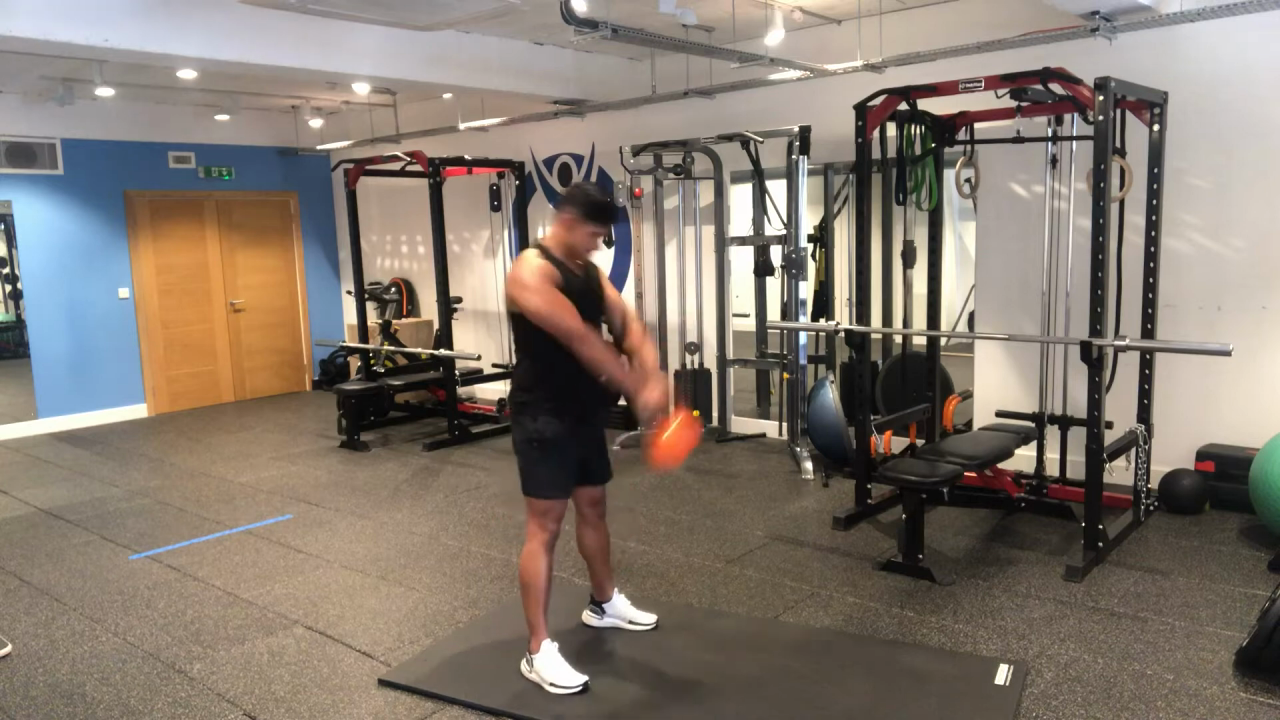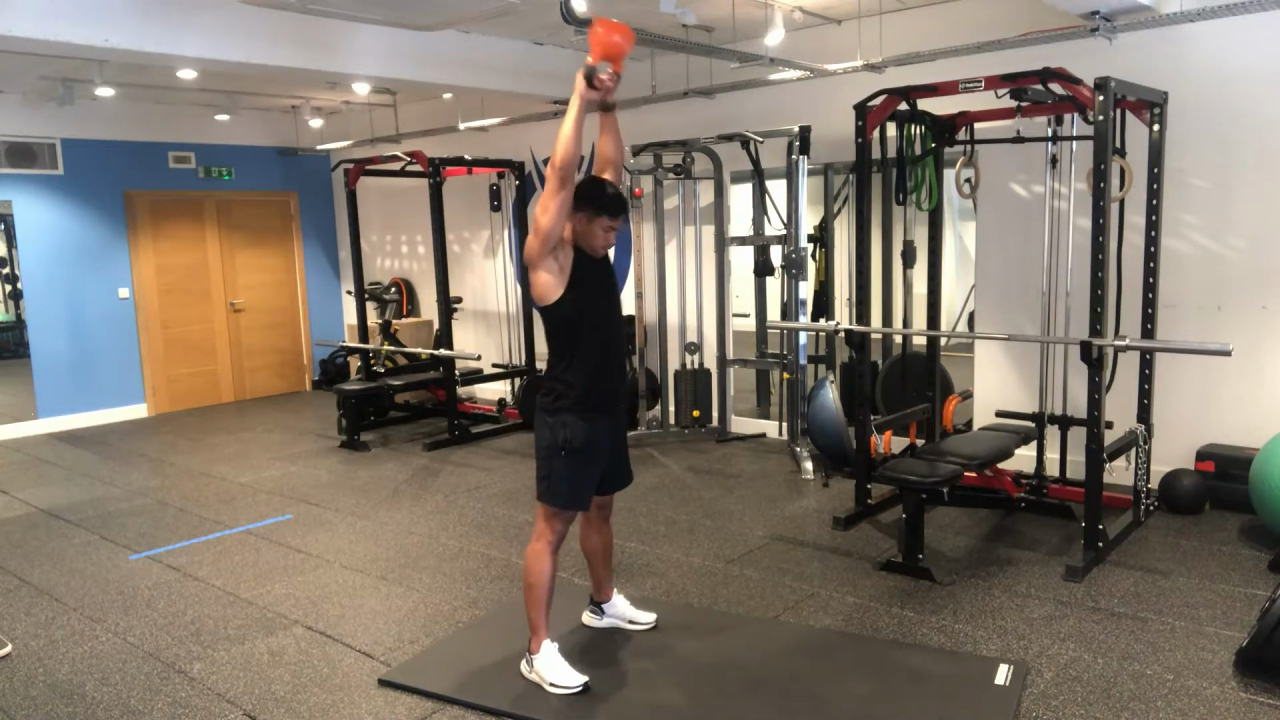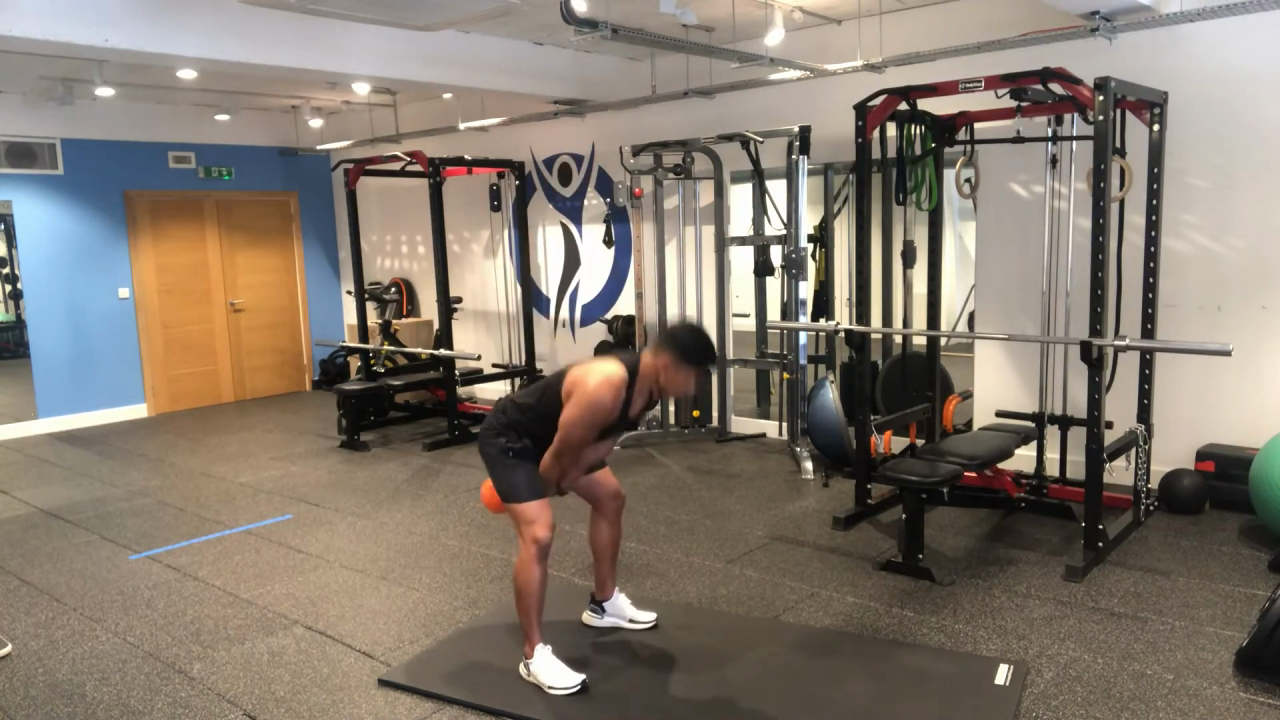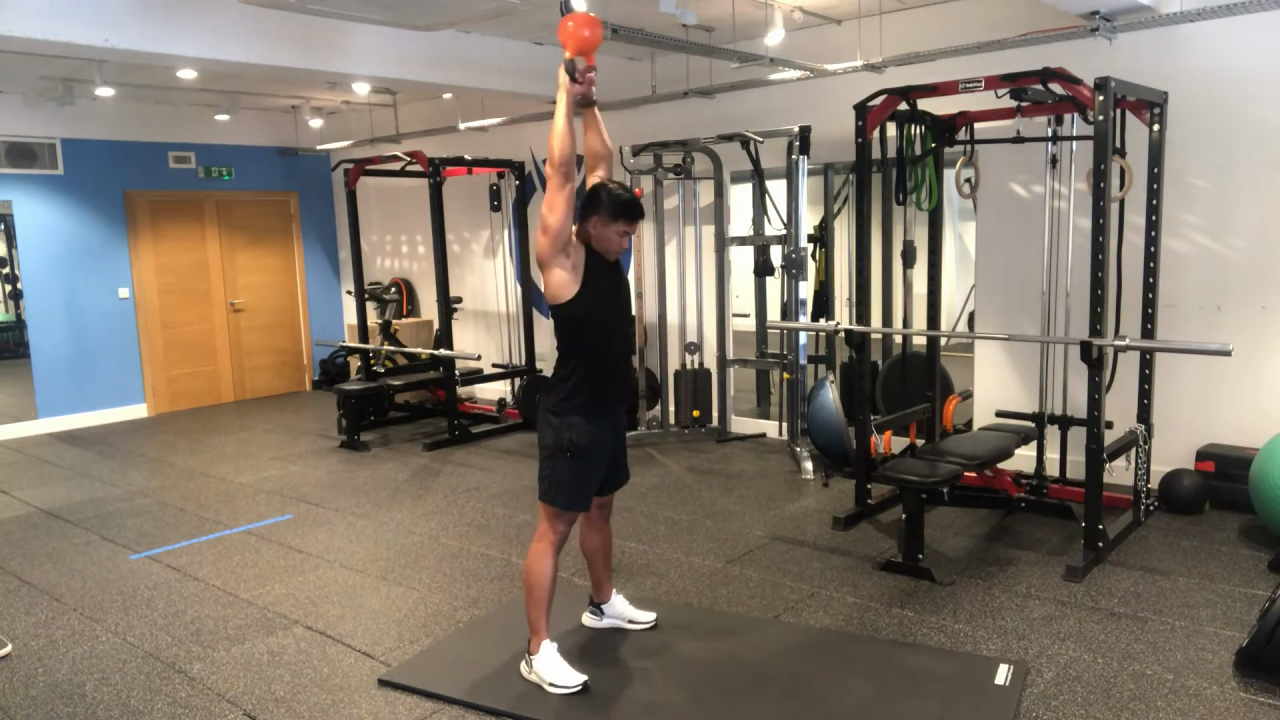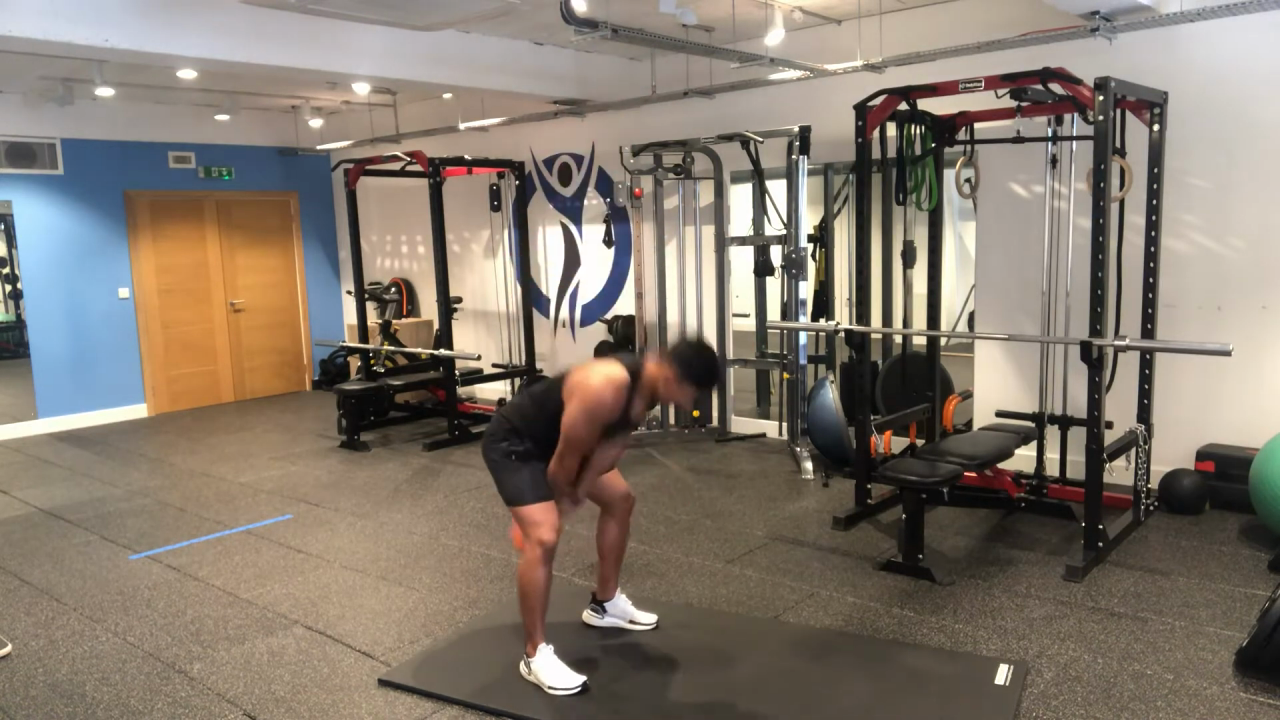
dt=1s
person 1, frame 1
left shoulder: (588, 271)
right shoulder: (531, 271)
left elbow: (626, 322)
right elbow: (581, 338)
left wrist: (653, 377)
right wrist: (635, 389)
left hip: (583, 411)
right hip: (541, 417)
left knee: (593, 510)
right knee: (546, 527)
left ankle: (603, 603)
right ankle: (538, 652)
person 1, frame 2
left shoulder: (596, 251)
right shoulder: (549, 258)
left elbow: (610, 168)
right elbow: (560, 175)
left wrist: (607, 108)
right wrist: (577, 101)
left hip: (607, 411)
right hip: (568, 417)
left knee: (600, 512)
right knee: (552, 528)
left ankle: (603, 603)
right ankle: (538, 652)
person 1, frame 3
left shoulder: (647, 383)
right shoulder: (603, 387)
left elbow: (601, 442)
right elbow: (561, 453)
left wrist: (564, 481)
right wrist: (544, 491)
left hip: (555, 438)
right hip: (510, 438)
left knee: (611, 498)
right knee: (538, 534)
left ankle: (604, 601)
right ankle: (534, 655)
person 1, frame 4
left shoulder: (605, 253)
right shoulder: (561, 257)
left elbow: (599, 165)
right elbow: (561, 172)
left wrist: (588, 104)
right wrist: (566, 99)
left hip: (608, 413)
right hip: (572, 419)
left knee: (599, 513)
right knee: (555, 528)
left ankle: (603, 603)
right ankle: (538, 652)
person 1, frame 5
left shoulder: (646, 386)
right shoulder: (605, 389)
left elbow: (611, 447)
right elbow: (565, 459)
left wrist: (576, 492)
right wrist: (560, 500)
left hip: (559, 443)
right hip: (515, 442)
left knee: (621, 501)
right knee: (545, 537)
left ankle: (604, 602)
right ankle: (536, 656)
